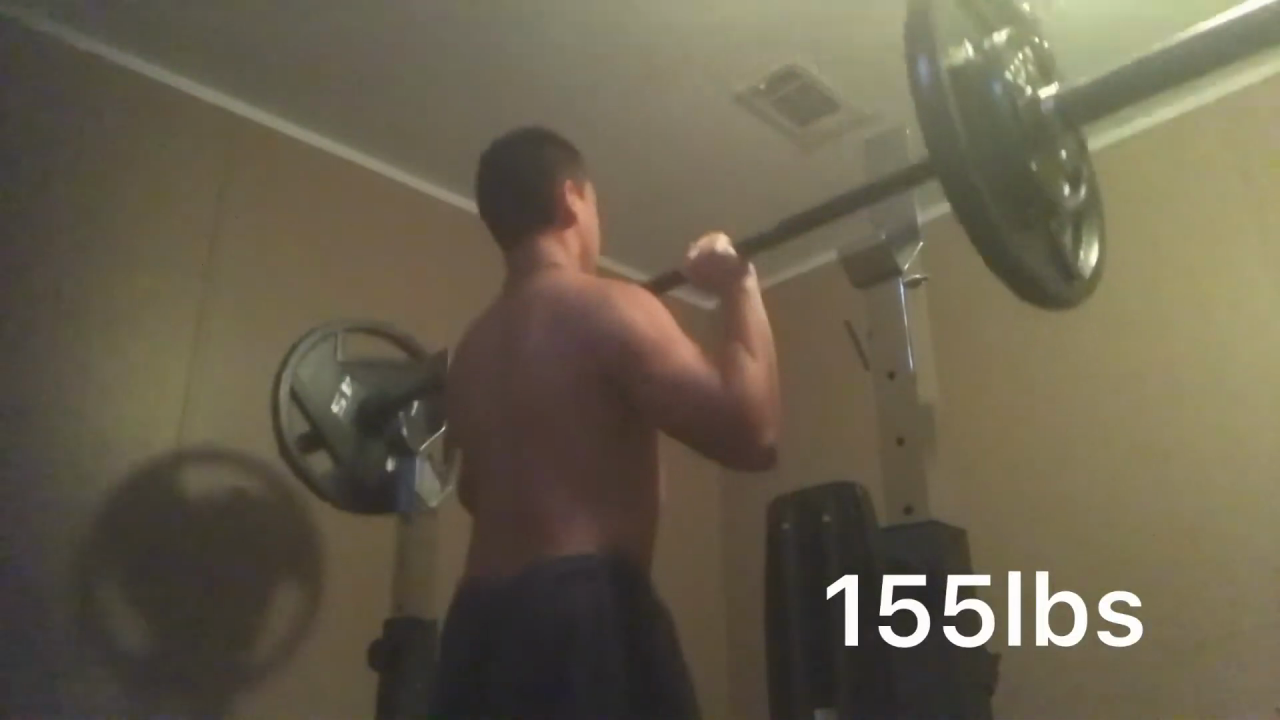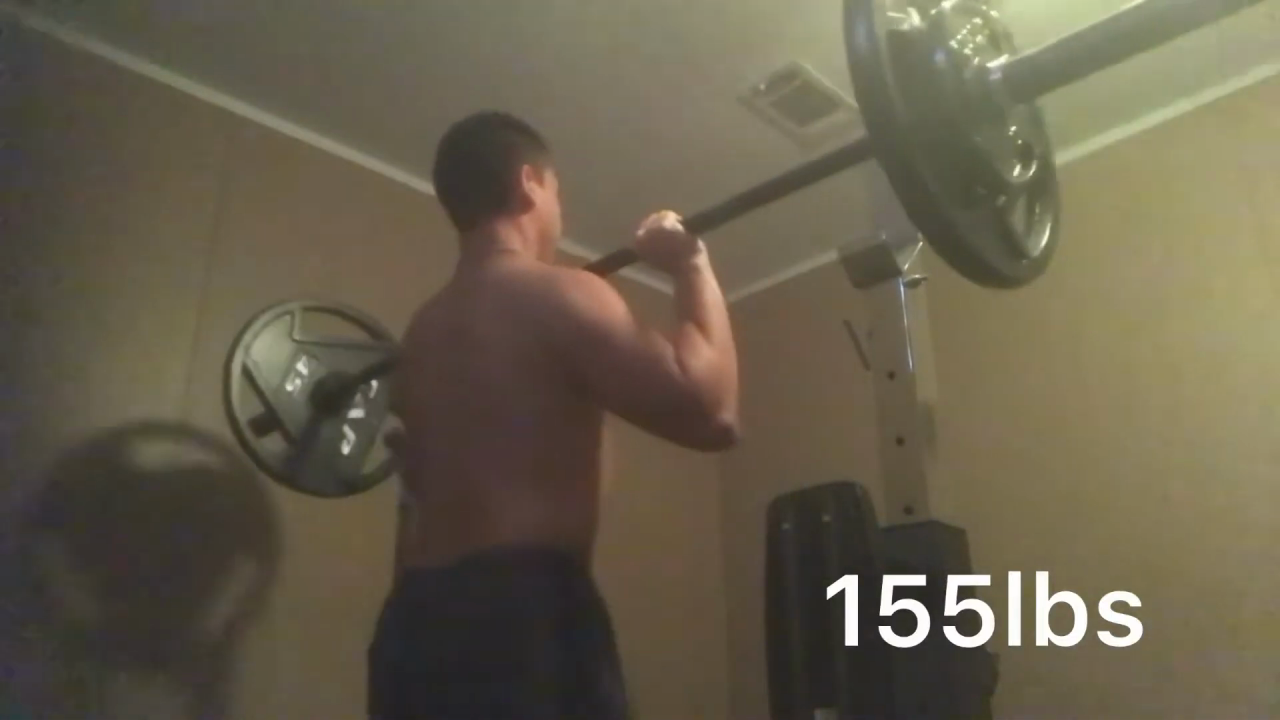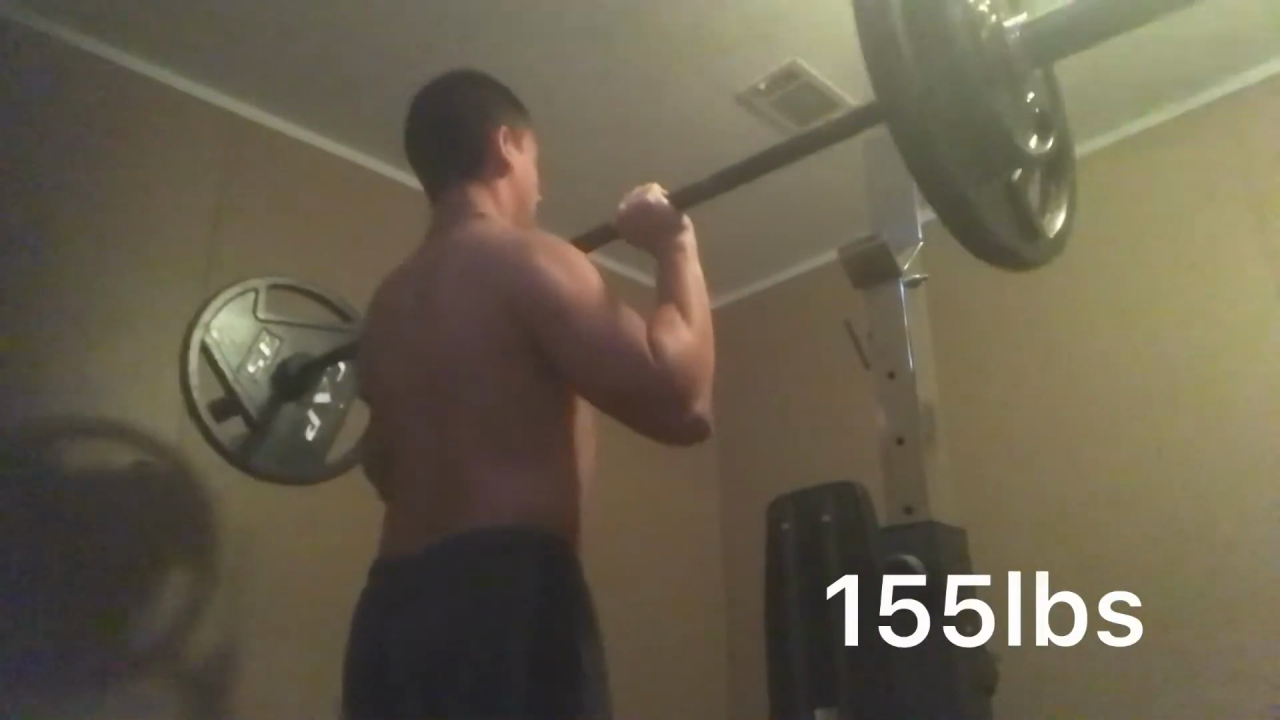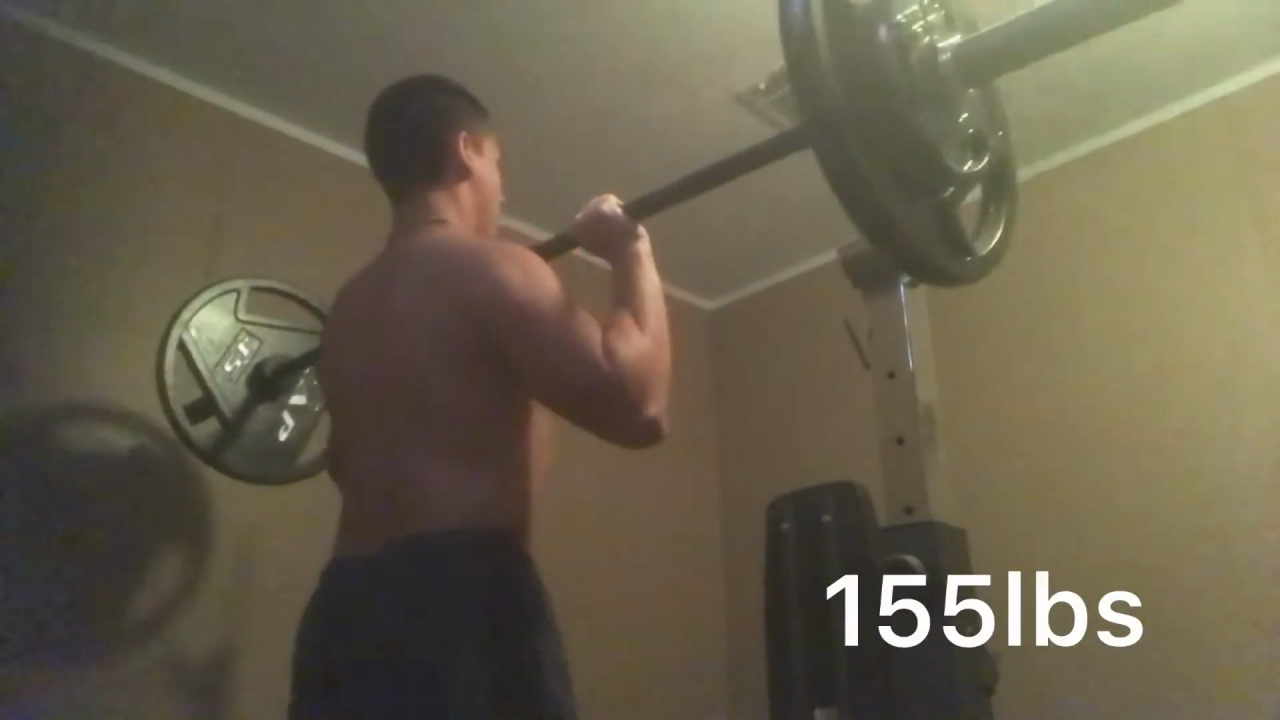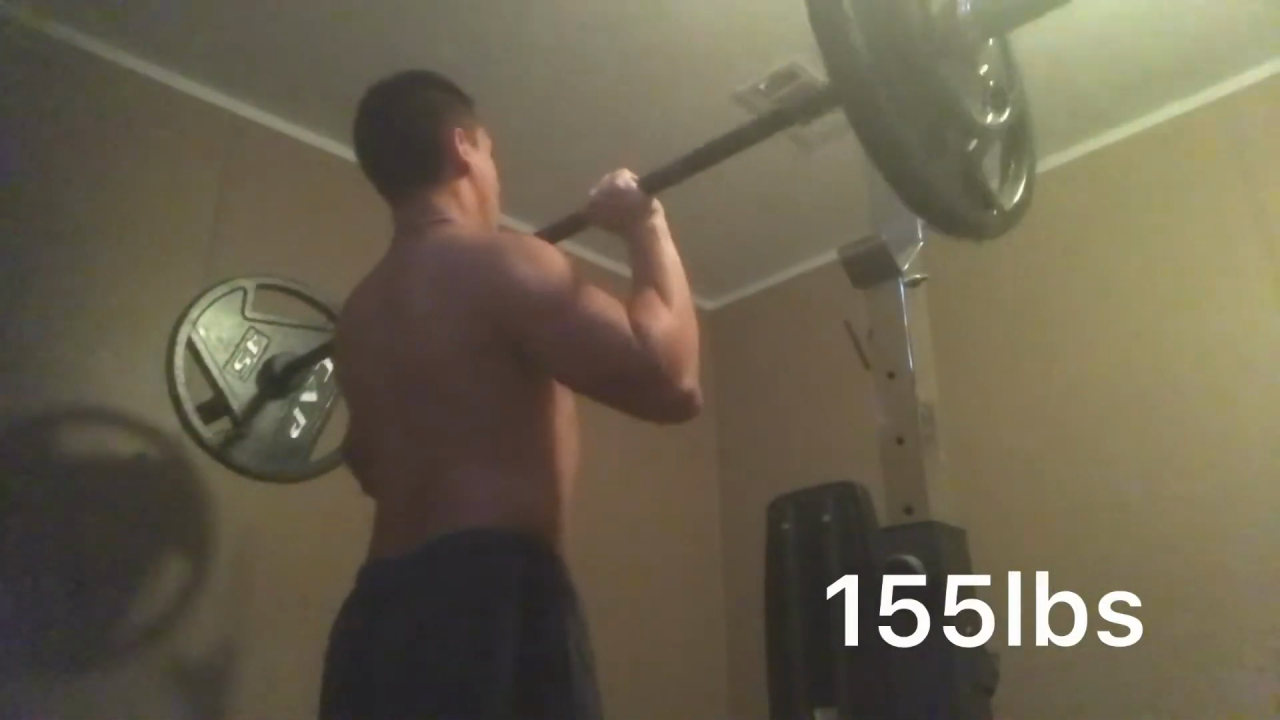
dt=0.5s
person 1, frame 1
left shoulder: (473, 347)
right shoulder: (604, 308)
right elbow: (749, 434)
right wrist: (739, 289)
left hip: (479, 624)
right hip: (581, 617)
person 1, frame 2
left shoulder: (424, 329)
right shoulder: (554, 294)
right elbow: (709, 413)
right wrist: (691, 267)
left hip: (419, 618)
right hip: (517, 613)
person 1, frame 3
left shoulder: (389, 303)
right shoulder: (525, 260)
right elbow: (680, 403)
right wrist: (674, 244)
left hip: (397, 606)
right hip: (500, 601)
person 1, frame 4
left shoulder: (350, 304)
right shoulder: (487, 266)
right elbow: (636, 407)
right wrist: (631, 253)
left hip: (347, 609)
right hip: (457, 600)
person 1, frame 5
left shoulder: (360, 310)
right shoulder: (499, 262)
right elbow: (668, 382)
right wrist: (647, 228)
left hip: (381, 611)
right hip: (484, 603)
